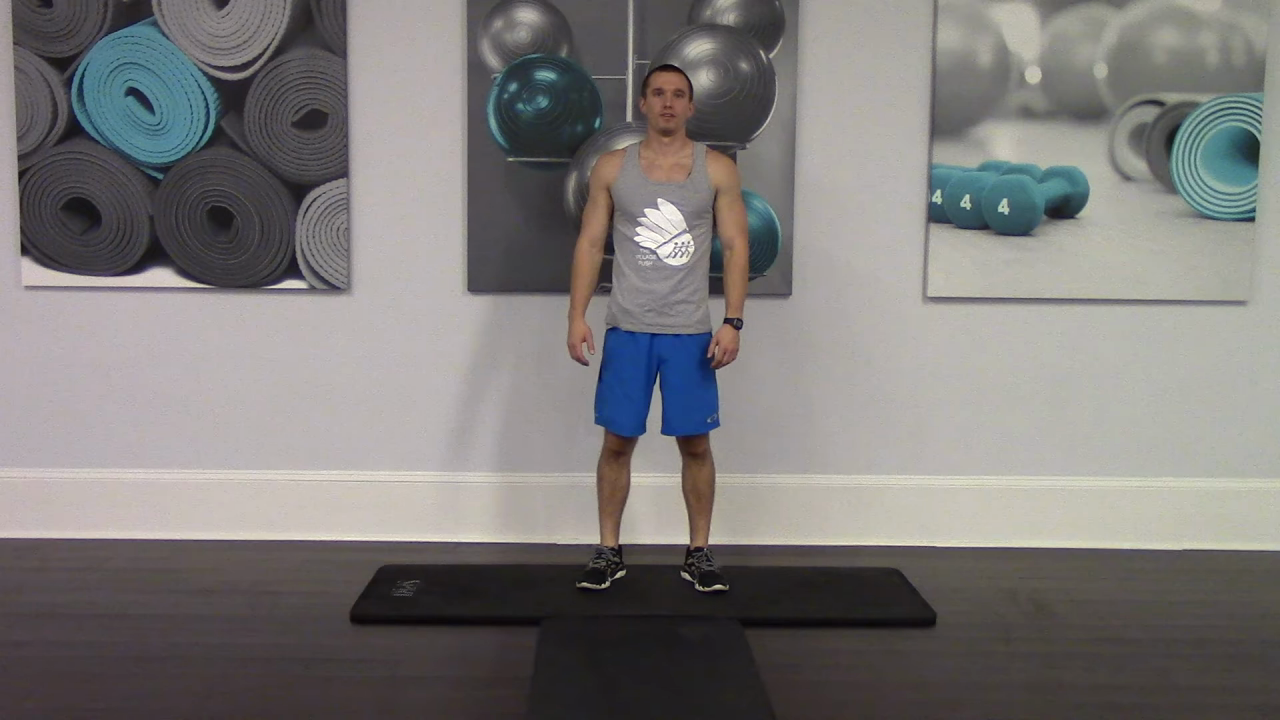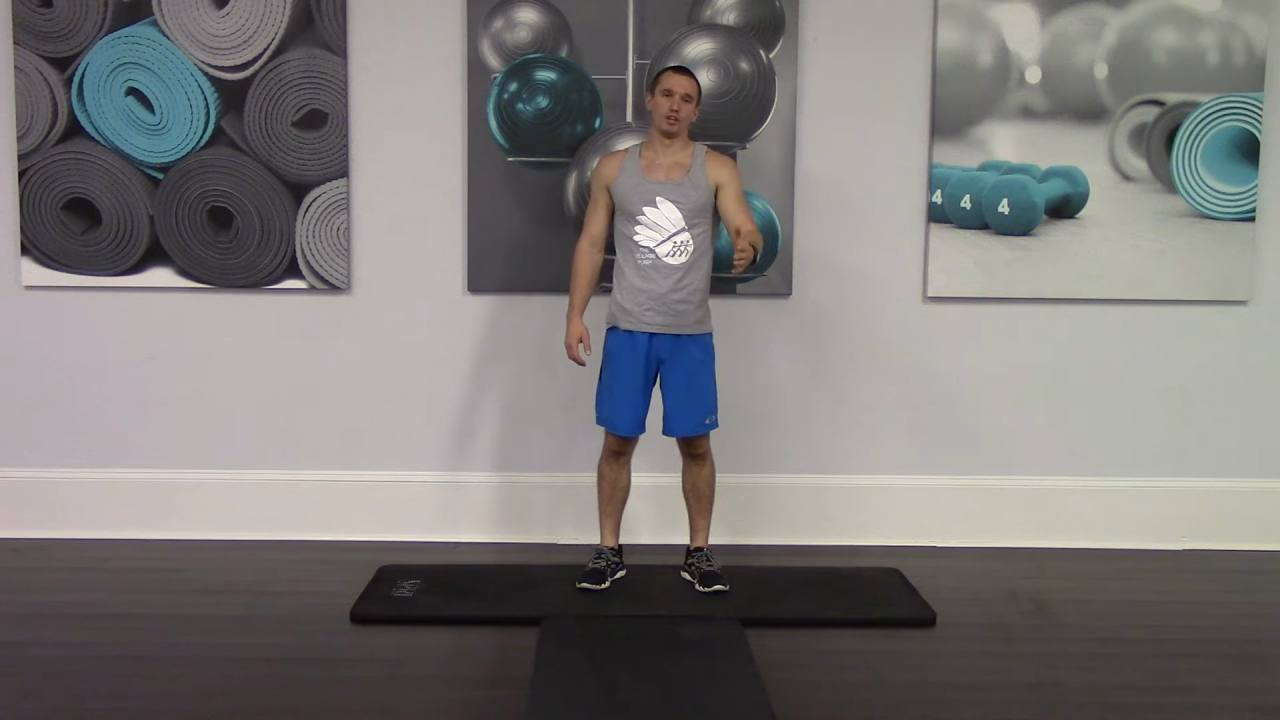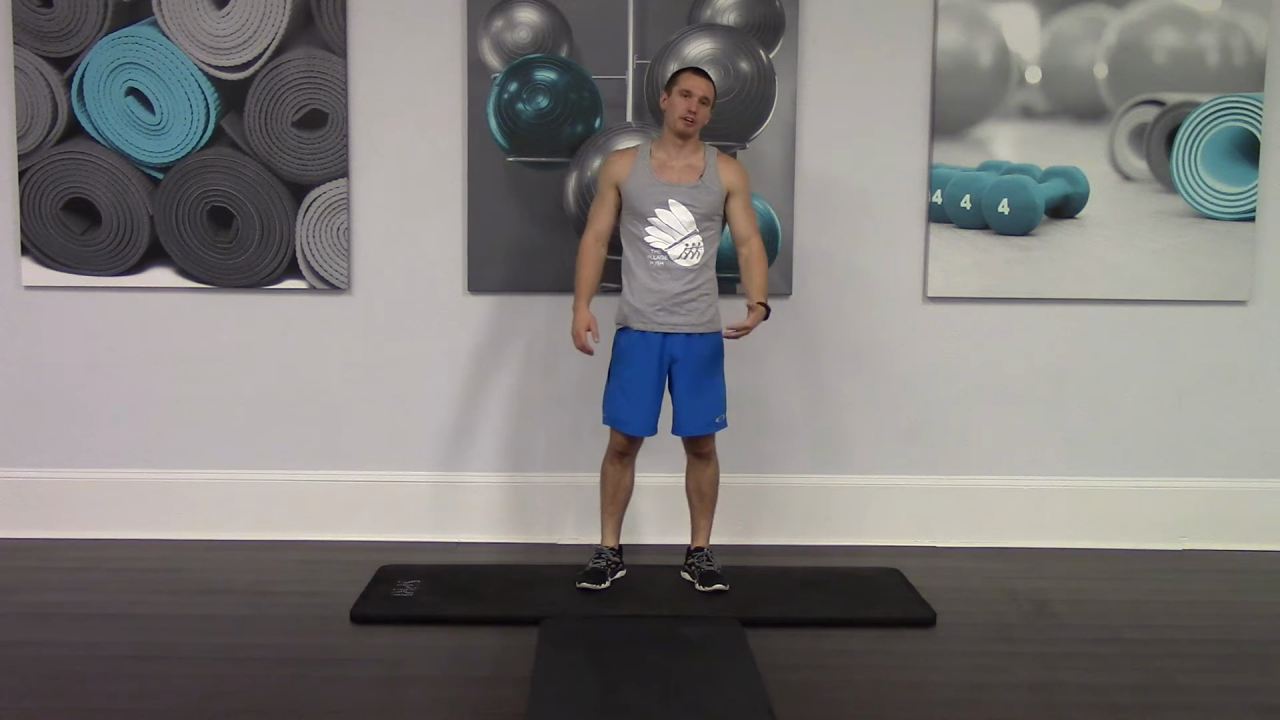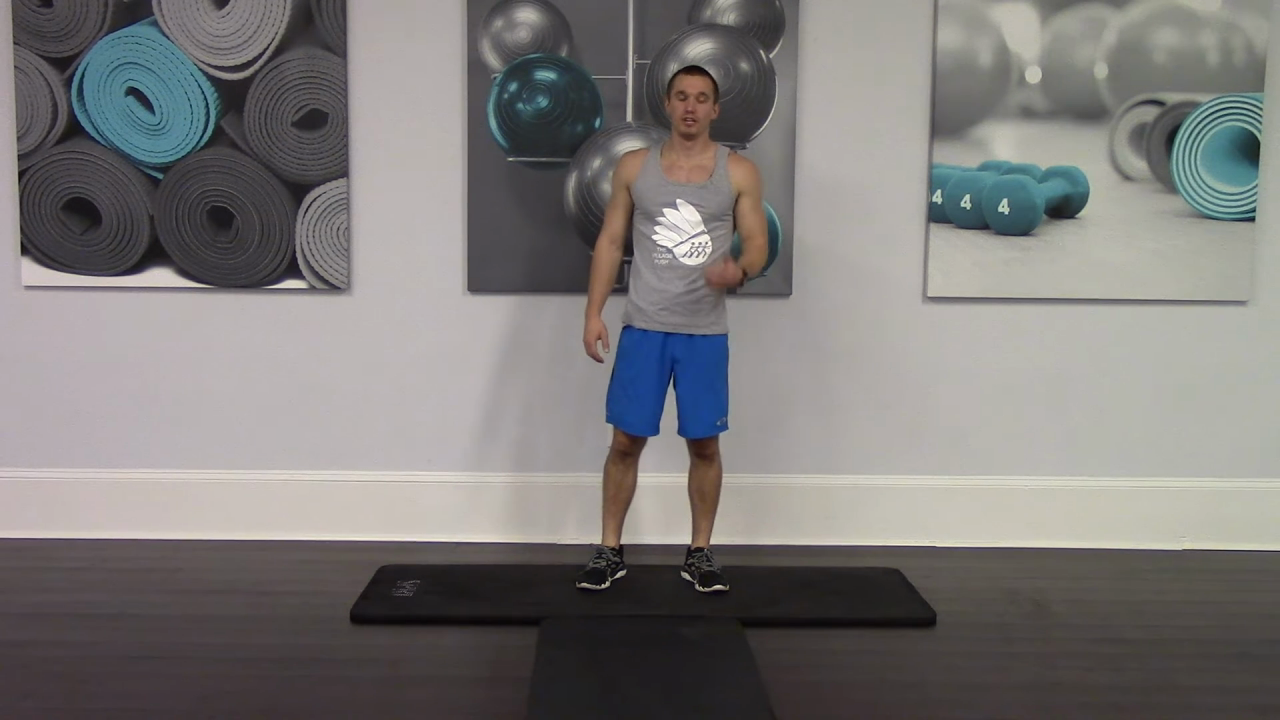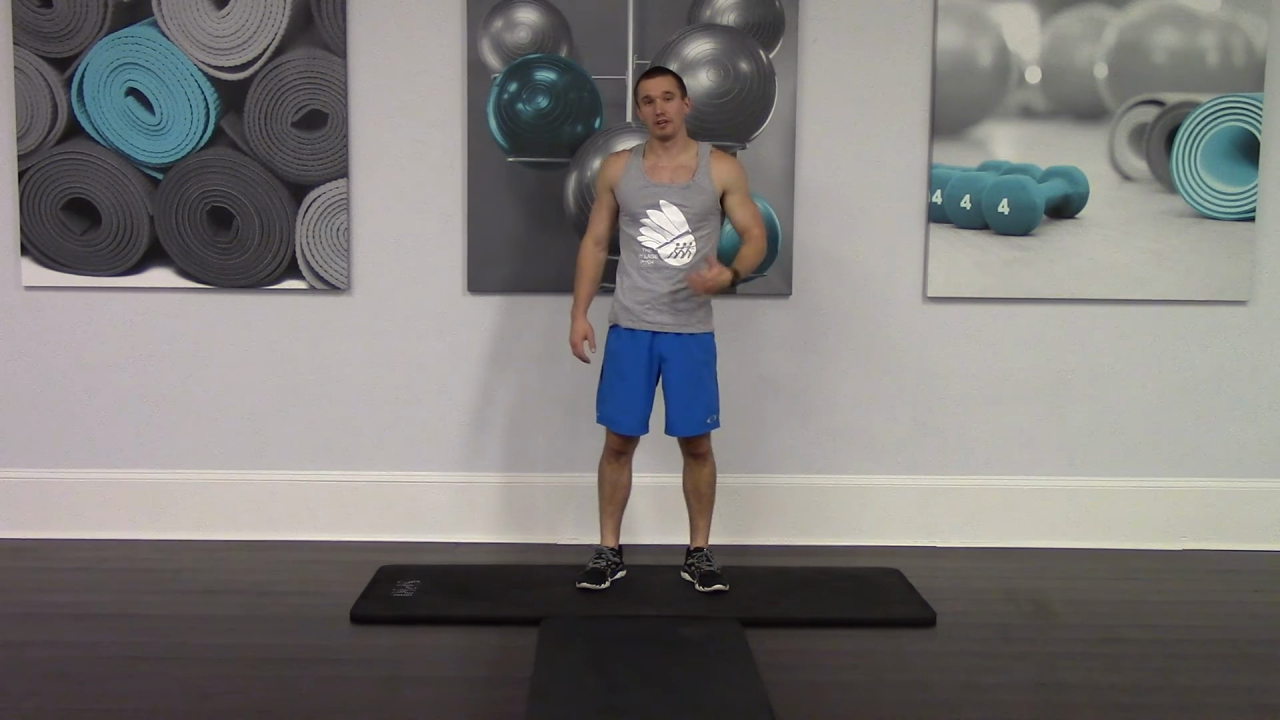
dt=1s
person 1, frame 1
left shoulder: (718, 168)
right shoulder: (611, 167)
left elbow: (736, 247)
right elbow: (590, 243)
left wrist: (732, 322)
right wrist: (577, 316)
left hip: (691, 331)
right hip: (627, 329)
left knee: (695, 442)
right knee: (618, 441)
left ankle: (699, 553)
right ankle: (608, 551)
person 1, frame 2
left shoulder: (717, 168)
right shoulder: (613, 167)
left elbow: (749, 233)
right elbow: (591, 244)
left wrist: (747, 245)
right wrist: (575, 315)
left hip: (690, 332)
right hip: (627, 329)
left knee: (695, 443)
right knee: (618, 441)
left ankle: (699, 553)
right ankle: (608, 551)
person 1, frame 3
left shoulder: (728, 172)
right shoulder: (621, 165)
left elbow: (749, 244)
right elbow: (595, 239)
left wrist: (758, 305)
right wrist: (581, 306)
left hip: (701, 332)
right hip: (637, 329)
left knee: (700, 442)
right knee: (623, 441)
left ankle: (699, 552)
right ankle: (609, 550)
person 1, frame 4
left shoulder: (739, 171)
right shoulder: (633, 166)
left elbow: (757, 244)
right elbow: (610, 242)
left wrist: (739, 269)
right wrist: (593, 313)
left hip: (705, 333)
right hip: (643, 328)
left knee: (704, 444)
right knee: (626, 440)
left ankle: (699, 553)
right ankle: (609, 550)
person 1, frame 5
left shoulder: (722, 168)
right shoulder: (617, 168)
left elbow: (755, 233)
right elbow: (595, 242)
left wrist: (731, 273)
right wrist: (579, 312)
left hip: (692, 331)
right hip: (629, 328)
left knee: (696, 443)
right knee: (619, 440)
left ankle: (698, 553)
right ankle: (608, 551)
